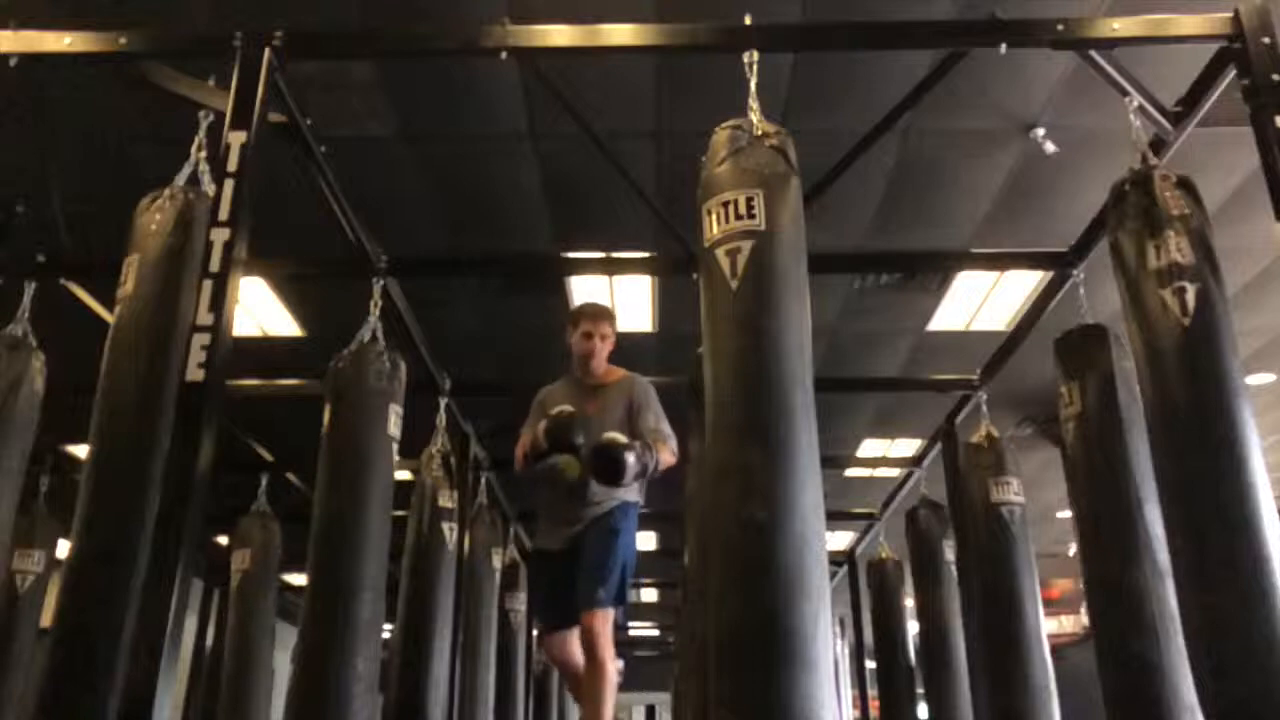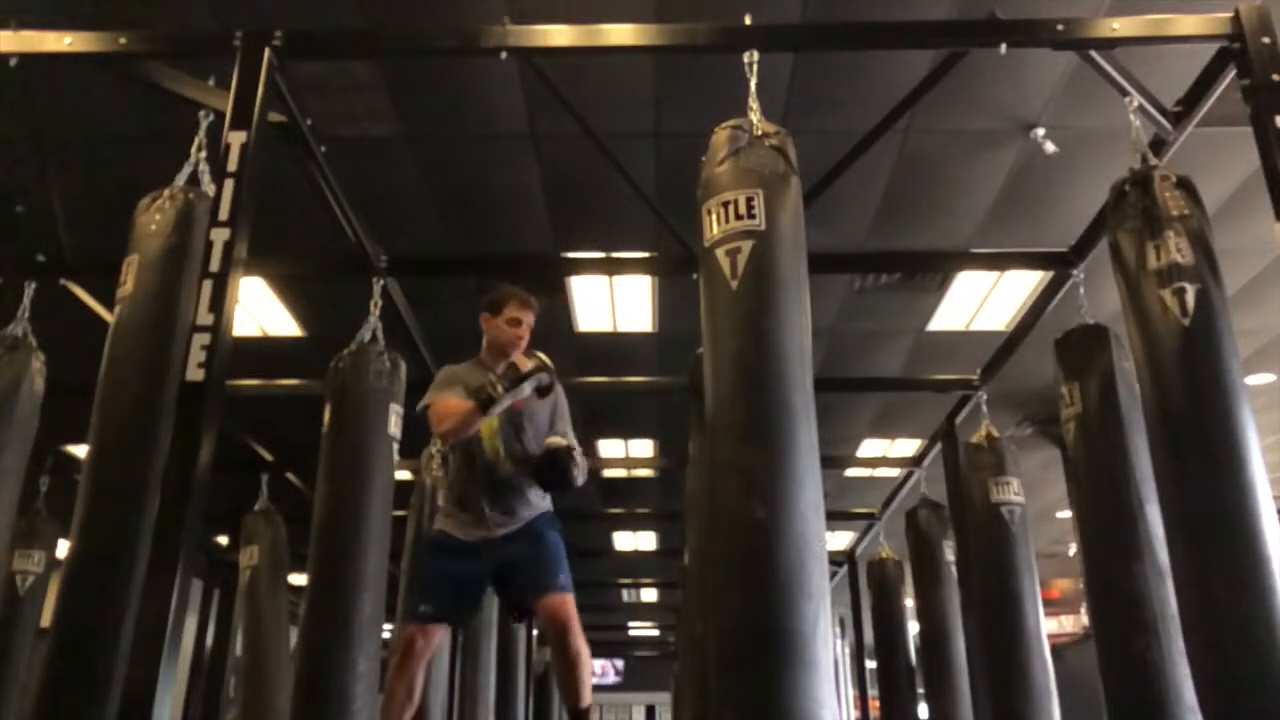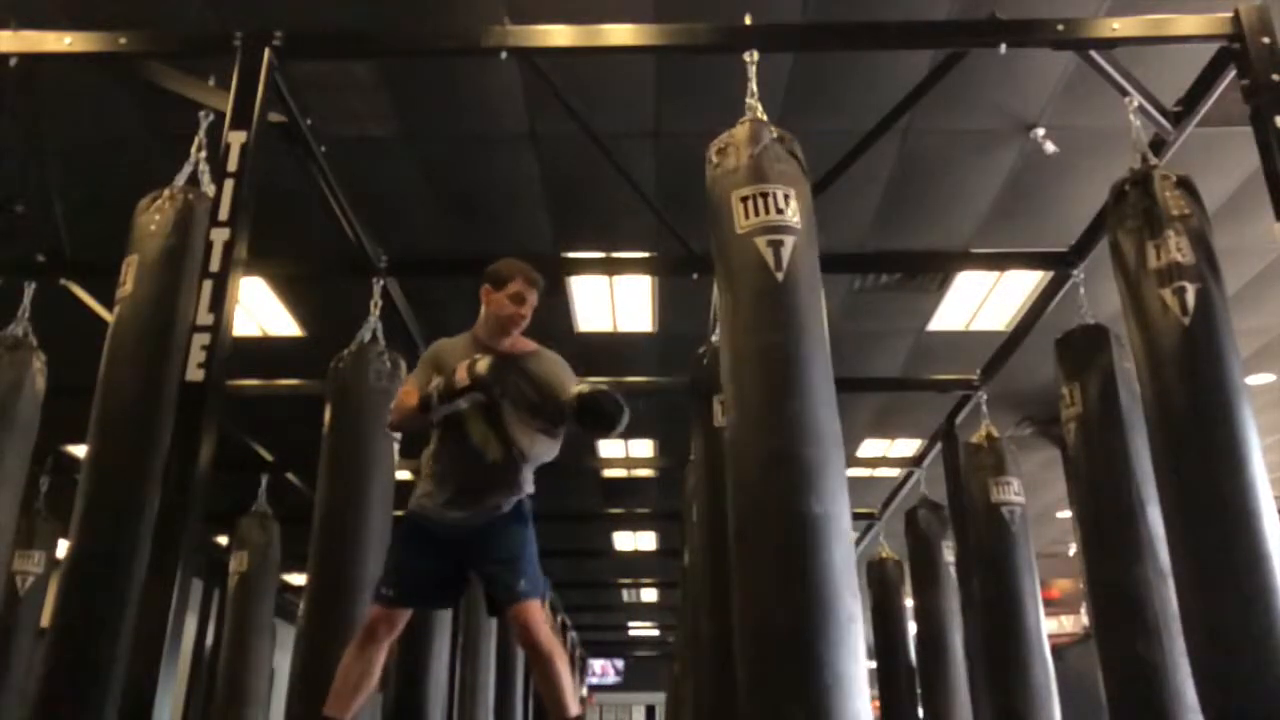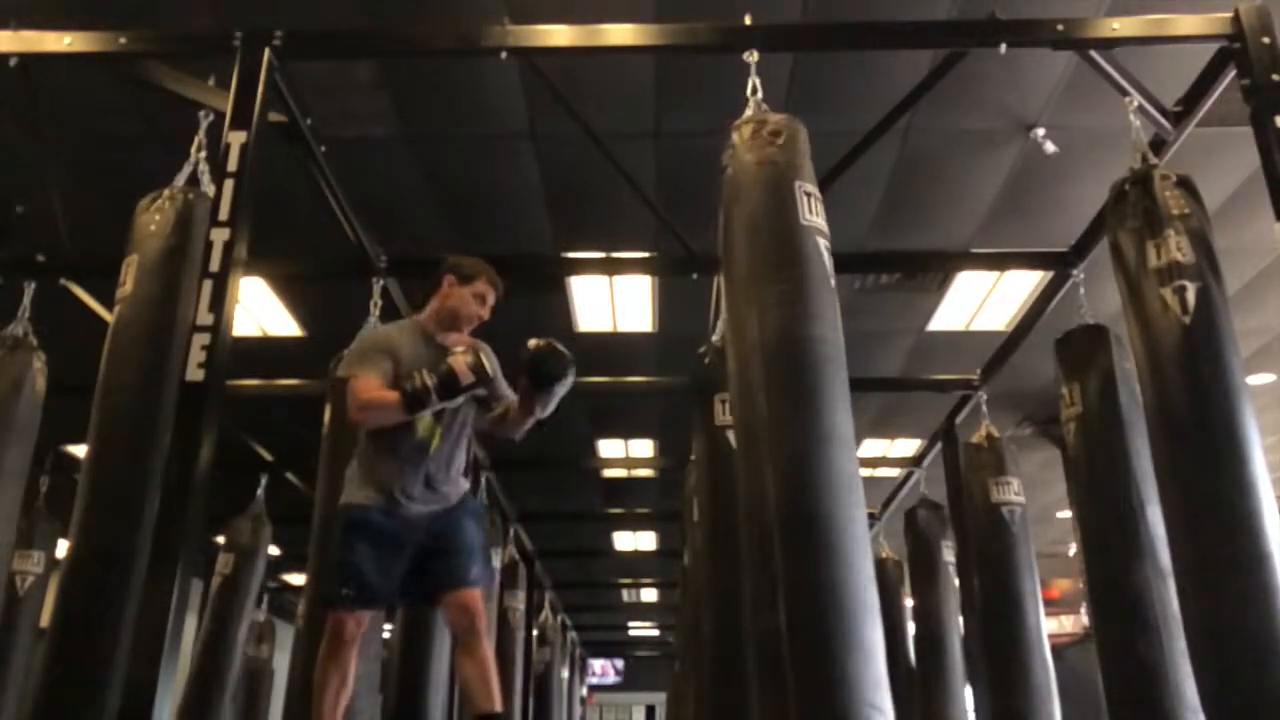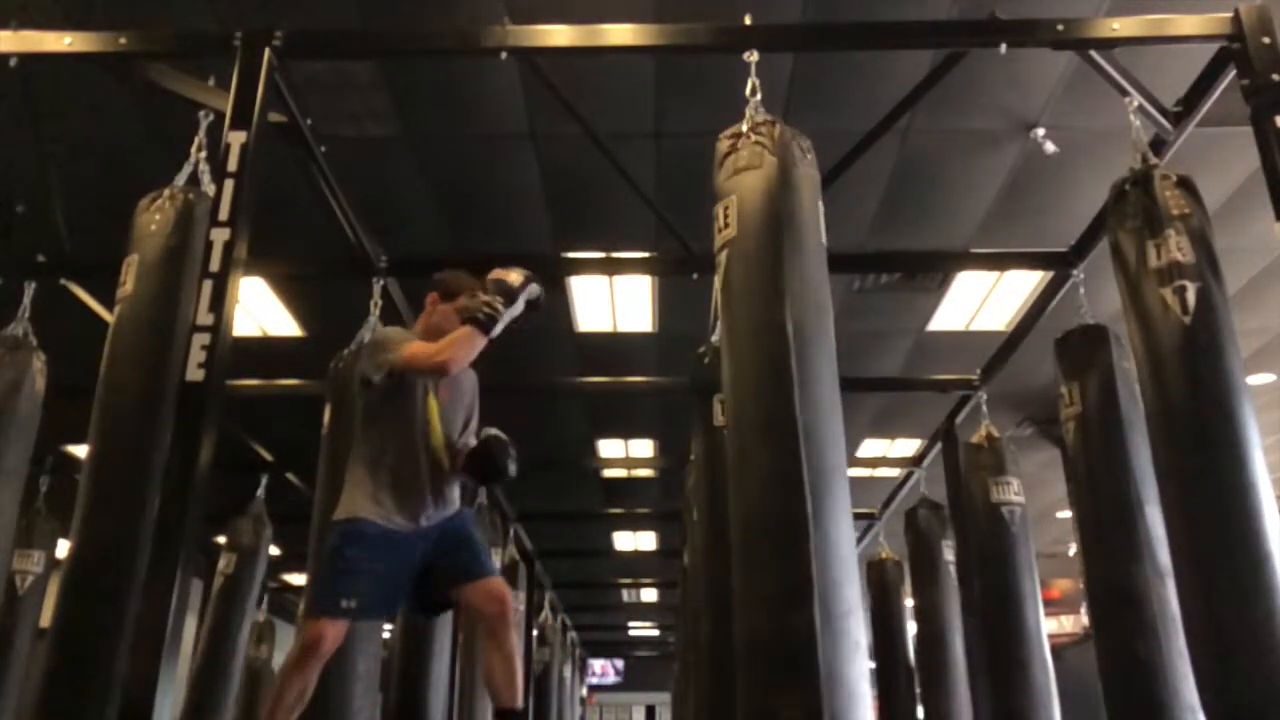
dt=1s
person 1, frame 1
left shoulder: (633, 388)
right shoulder: (549, 396)
left elbow: (668, 451)
right elbow: (520, 462)
left wrist: (636, 458)
right wrist: (542, 440)
left hip: (606, 516)
right hip: (553, 528)
left knee: (595, 630)
right knee: (556, 644)
person 1, frame 2
left shoulder: (547, 388)
right shoulder: (455, 377)
left elbow: (567, 455)
right elbow: (445, 427)
left wrist: (570, 461)
right wrist: (505, 387)
left hip: (527, 523)
right hip: (459, 527)
left knee: (565, 622)
right knee: (415, 642)
person 1, frame 3
left shoulder: (544, 364)
right shoulder: (444, 353)
right elbow: (398, 416)
right wrist: (447, 390)
left hip: (502, 513)
right hip: (436, 511)
left knee: (532, 626)
right knee: (379, 625)
person 1, frame 4
left shoulder: (479, 357)
right shoulder: (384, 340)
left elbow: (511, 426)
right elbow: (361, 408)
left wrist: (543, 389)
right wrist: (438, 388)
left hip: (445, 507)
right hip: (375, 507)
left knee: (470, 619)
right knee: (343, 626)
person 1, frame 5
left shoulder: (467, 379)
right shoulder: (386, 342)
right elbow: (442, 361)
left wrist: (487, 457)
right wrist: (495, 307)
left hip: (441, 520)
right hip: (372, 522)
left knee: (499, 605)
right knee: (318, 639)
